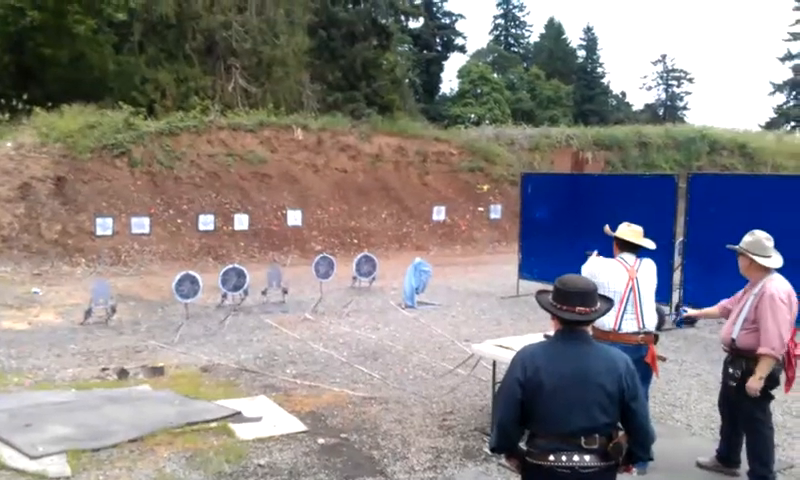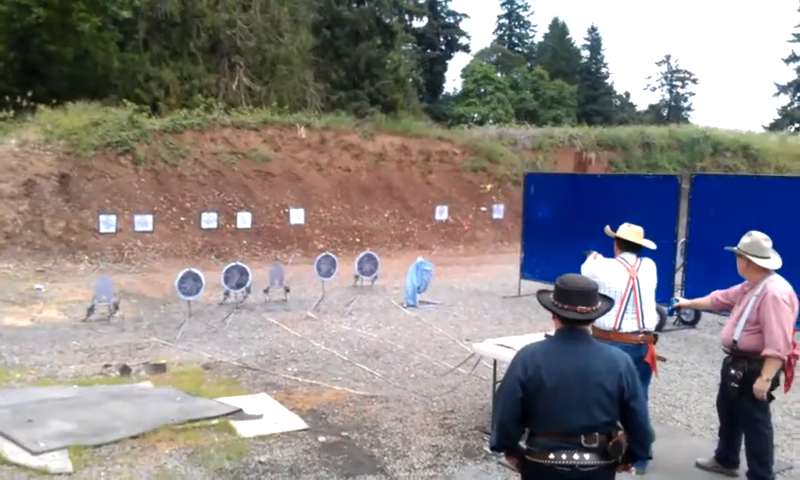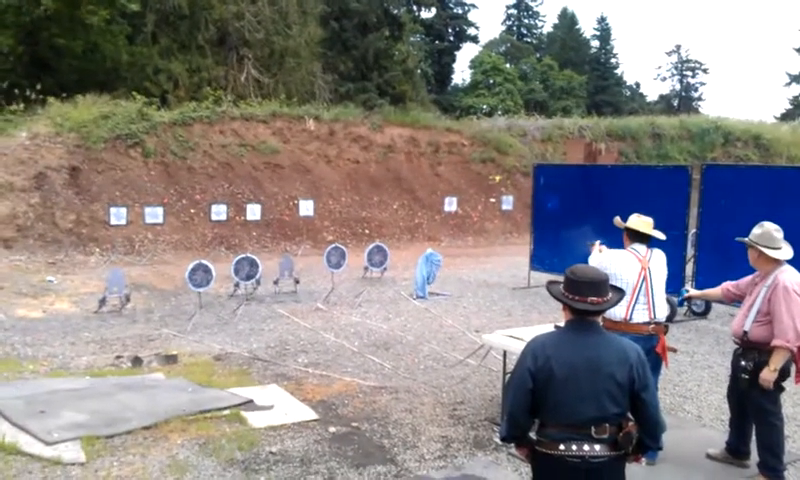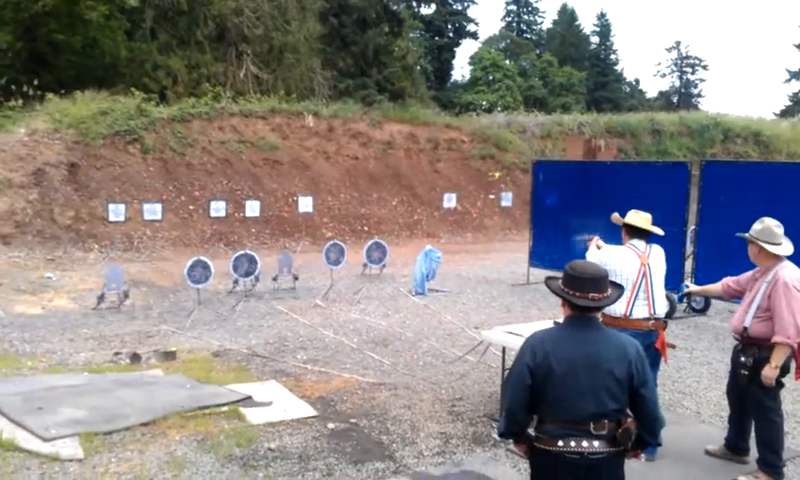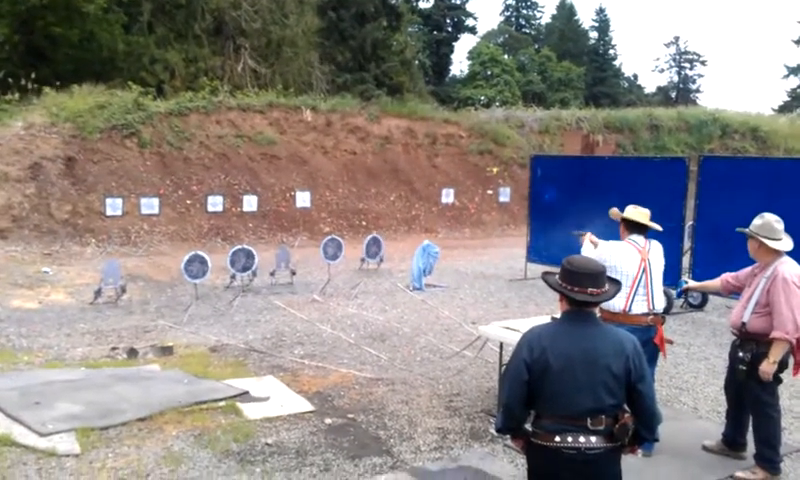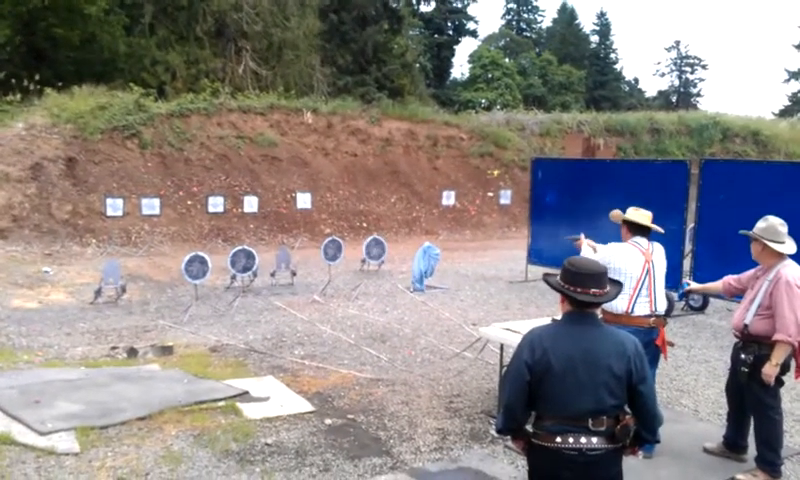
dt=0.4s
person 1, frame 1
left shoulder: (774, 291)
right shoulder: (755, 285)
left elbow: (774, 342)
right elbow: (729, 306)
left wrist: (759, 376)
right wrist: (698, 313)
left hip: (755, 366)
right hip: (738, 362)
left knee: (755, 422)
right knee: (729, 411)
right ankle: (726, 459)
person 1, frame 2
left shoulder: (775, 292)
right shoulder: (750, 286)
left elbow: (778, 343)
right elbow: (719, 299)
left wrist: (765, 378)
right wrist: (689, 303)
left hip: (755, 368)
right hip: (736, 363)
left knee: (755, 424)
right knee: (727, 412)
right ankle: (725, 460)
person 1, frame 3
right shoulder: (760, 278)
right elbow: (730, 290)
left wrist: (773, 368)
right wrist: (699, 294)
left hip: (765, 359)
right hip: (746, 354)
left knee: (766, 415)
right knee: (738, 403)
right ankle: (736, 451)
person 1, frame 4
right shoulder: (760, 274)
right elbow: (730, 285)
left wrist: (774, 365)
right wrist: (699, 290)
left hip: (764, 356)
right hip: (746, 350)
left knee: (765, 411)
right knee: (738, 400)
right ankle: (735, 447)
person 1, frame 5
right shoulder: (759, 269)
right elbow: (730, 281)
left wrist: (772, 360)
right wrist: (698, 286)
left hip: (763, 351)
right hip: (744, 345)
left knee: (763, 406)
right knee: (735, 395)
right ankle: (732, 443)
person 1, frame 6
right shoulder: (762, 272)
right elbow: (732, 283)
left wrist: (775, 363)
right wrist: (700, 287)
left hip: (765, 354)
right hip: (746, 348)
left knee: (765, 409)
right knee: (736, 398)
right ankle: (733, 445)
person 2, frame 1
left shoulder: (600, 267)
right shoulder: (650, 267)
left elbow: (586, 277)
left hip: (607, 345)
right hip: (641, 347)
right ankle: (638, 460)
person 2, frame 2
left shoulder: (601, 267)
right shoulder: (649, 267)
left elbow: (586, 275)
left wrist: (591, 260)
left hip: (608, 344)
right hip: (641, 346)
right ankle: (638, 459)
person 2, frame 3
left shoulder: (613, 259)
right shoulder: (659, 258)
left elbow: (596, 266)
left wrist: (596, 252)
left hip: (620, 335)
right hip: (652, 336)
right ankle: (649, 450)
person 2, frame 4
left shoulder: (612, 255)
right shoulder: (658, 253)
left elbow: (594, 263)
left wrist: (593, 247)
left hip: (620, 331)
right hip: (652, 332)
right ankle: (648, 447)
person 2, frame 5
left shoulder: (611, 250)
right shoulder: (656, 249)
left elbow: (590, 260)
left wrist: (587, 243)
right wrist: (598, 242)
left hip: (619, 327)
right hip: (650, 327)
right ankle: (645, 442)
person 2, frame 6
left shoulder: (615, 252)
right shoulder: (658, 251)
left wrist: (585, 247)
right wrist: (594, 245)
left hip: (620, 329)
right hip: (651, 329)
right ankle: (646, 443)
person 3, frame 1
left shoulder: (528, 359)
right shoulder: (619, 363)
left elbow: (505, 417)
right elbow: (639, 422)
left wrist: (511, 452)
right wrist: (632, 458)
person 3, frame 2
left shoulder: (528, 358)
right shoulder: (619, 362)
left elbow: (506, 415)
right elbow: (639, 420)
left wrist: (511, 450)
right wrist: (631, 456)
person 3, frame 3
left shoulder: (539, 350)
right shoulder: (630, 353)
left elbow: (516, 405)
right elbow: (649, 411)
left wrist: (521, 441)
right wrist: (641, 447)
left hip: (554, 460)
person 3, frame 4
left shoulder: (538, 345)
right shoulder: (629, 349)
left elbow: (514, 401)
right elbow: (648, 408)
left wrist: (520, 437)
right wrist: (640, 443)
left hip: (552, 457)
right hip: (606, 460)
person 3, frame 5
left shoulder: (535, 340)
right shoulder: (626, 344)
left elbow: (511, 397)
right elbow: (645, 403)
left wrist: (516, 432)
right wrist: (636, 440)
left hip: (549, 454)
right hip: (603, 457)
person 3, frame 6
left shoulder: (536, 341)
right shoulder: (627, 345)
left elbow: (512, 398)
right elbow: (646, 405)
left wrist: (517, 433)
right wrist: (638, 440)
left hip: (550, 454)
right hip: (604, 457)
